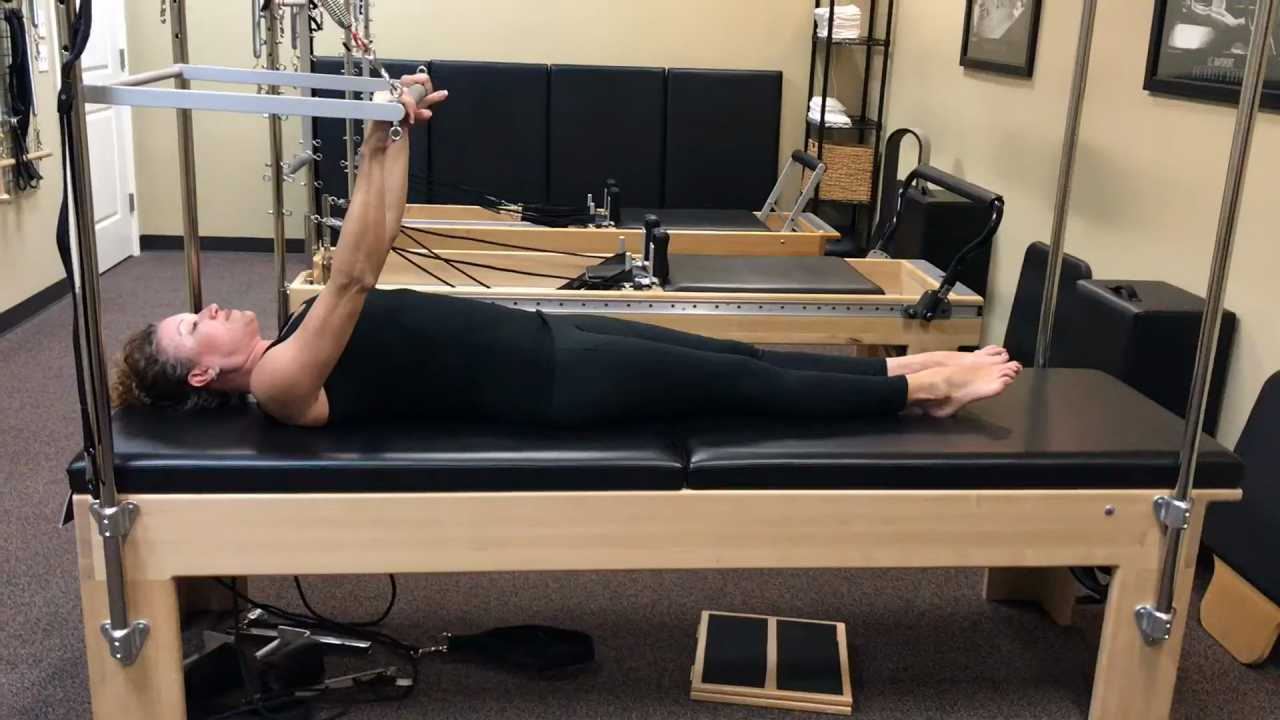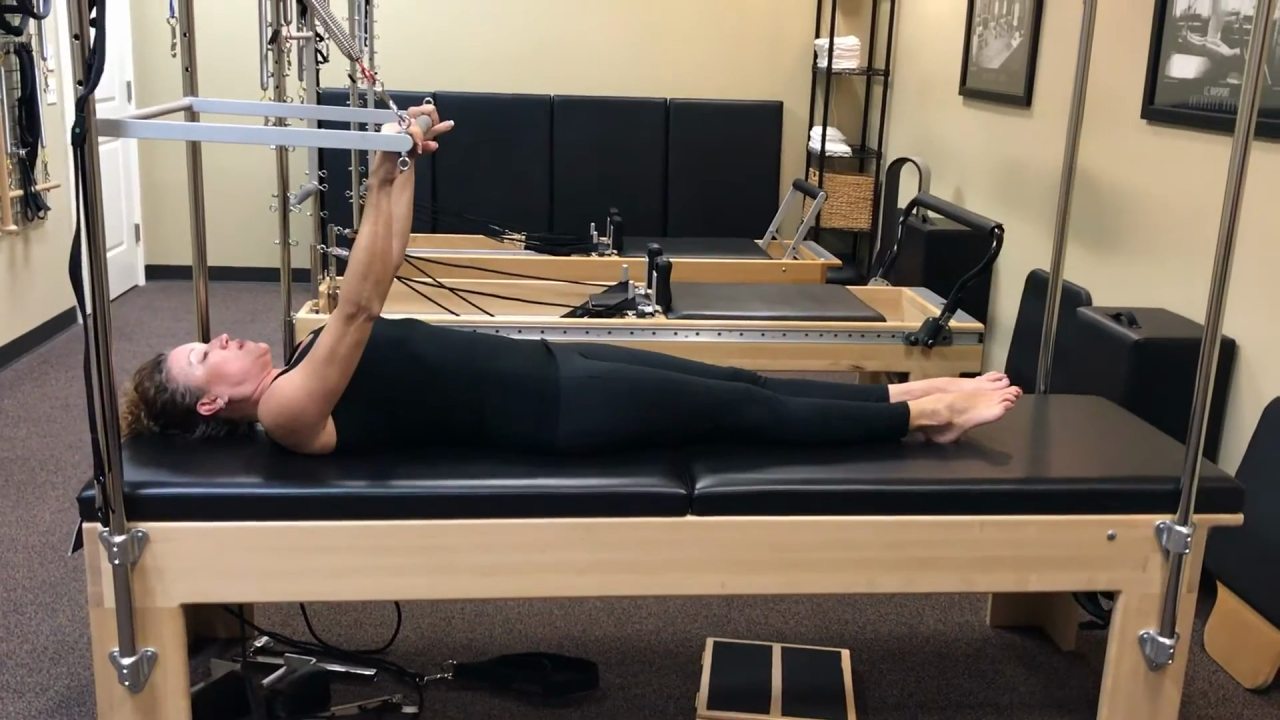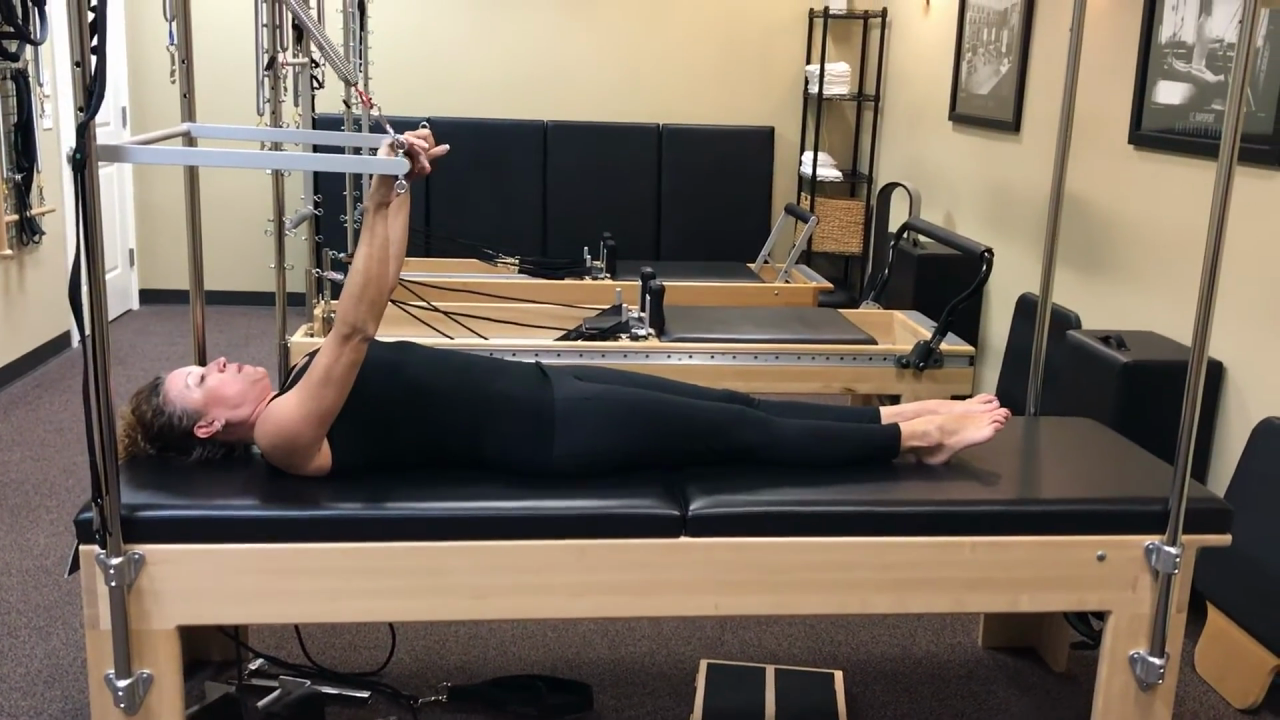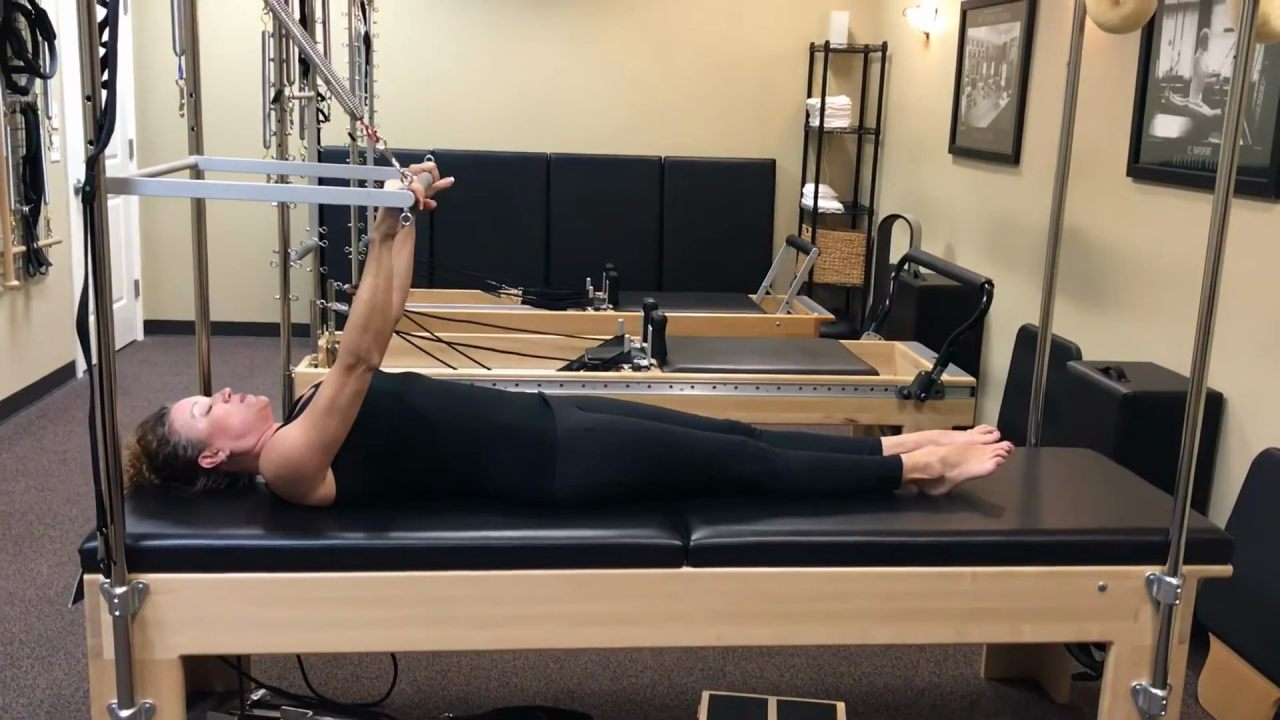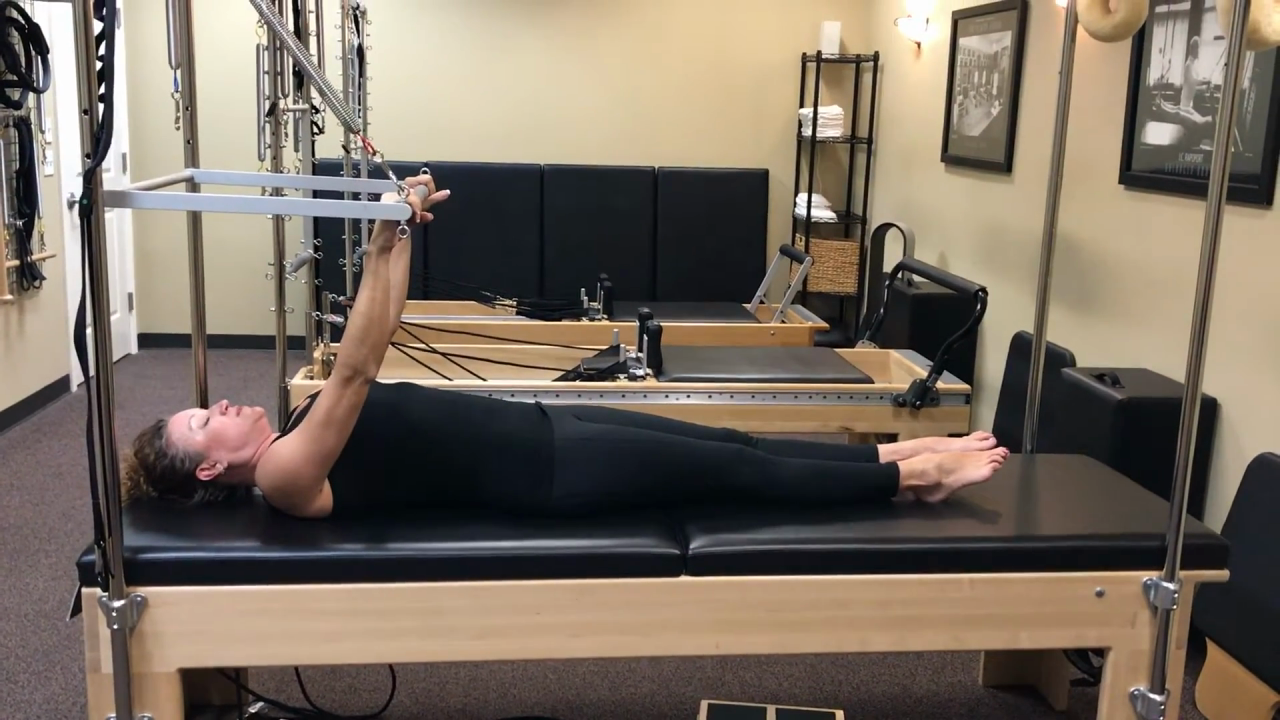
dt=1s
person 1, frame 1
left shoulder: (292, 341)
right shoulder: (281, 385)
left elbow: (375, 246)
right elbow: (355, 275)
left wrist: (395, 133)
right wrist: (376, 146)
left hip: (536, 337)
right hip: (539, 383)
left knee: (732, 354)
right knee: (741, 384)
left ankle: (908, 368)
right ankle: (920, 390)
person 1, frame 2
left shoulder: (300, 371)
right shoulder: (288, 414)
left elbow: (378, 280)
right elbow: (360, 304)
left wrist: (400, 167)
right wrist: (383, 178)
left hip: (542, 366)
right hip: (544, 413)
left knee: (735, 382)
right knee: (746, 414)
left ankle: (905, 395)
right ankle: (924, 419)
person 1, frame 3
left shoulder: (295, 396)
right shoulder: (285, 436)
left elbow: (372, 303)
right elbow: (356, 326)
left wrist: (398, 187)
right wrist: (380, 200)
left hip: (536, 387)
right hip: (537, 434)
left knee: (728, 404)
right knee: (739, 434)
left ankle: (899, 416)
right ankle: (917, 438)
person 1, frame 4
left shoulder: (303, 420)
right shoulder: (293, 466)
left elbow: (373, 342)
right elbow: (359, 356)
left wrist: (403, 219)
right wrist: (383, 232)
left hip: (539, 419)
right hip: (540, 464)
left knee: (729, 434)
right knee: (733, 462)
left ankle: (900, 447)
right ankle: (913, 471)
person 1, frame 5
left shoulder: (298, 432)
right shoulder: (289, 477)
left elbow: (372, 347)
right elbow: (356, 368)
left wrist: (399, 232)
right wrist: (382, 245)
left hip: (535, 428)
right hip: (538, 474)
left knee: (725, 444)
right knee: (732, 471)
left ankle: (893, 454)
right ankle: (911, 478)
